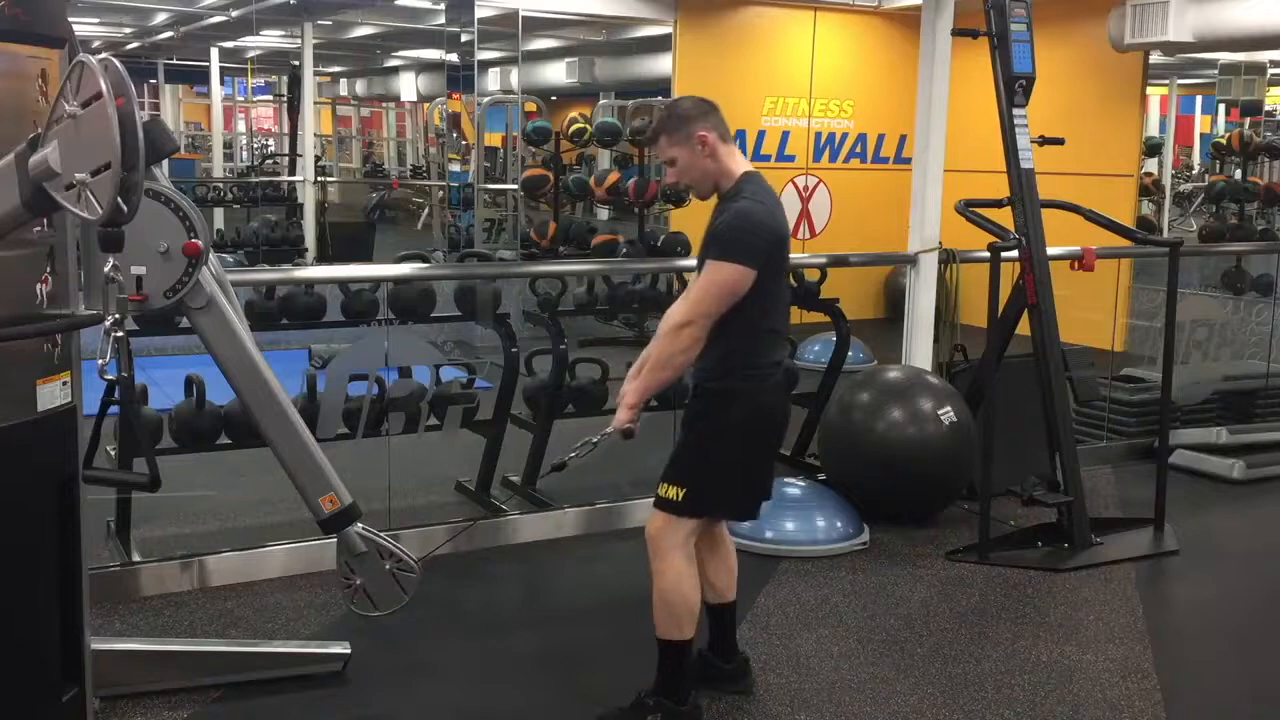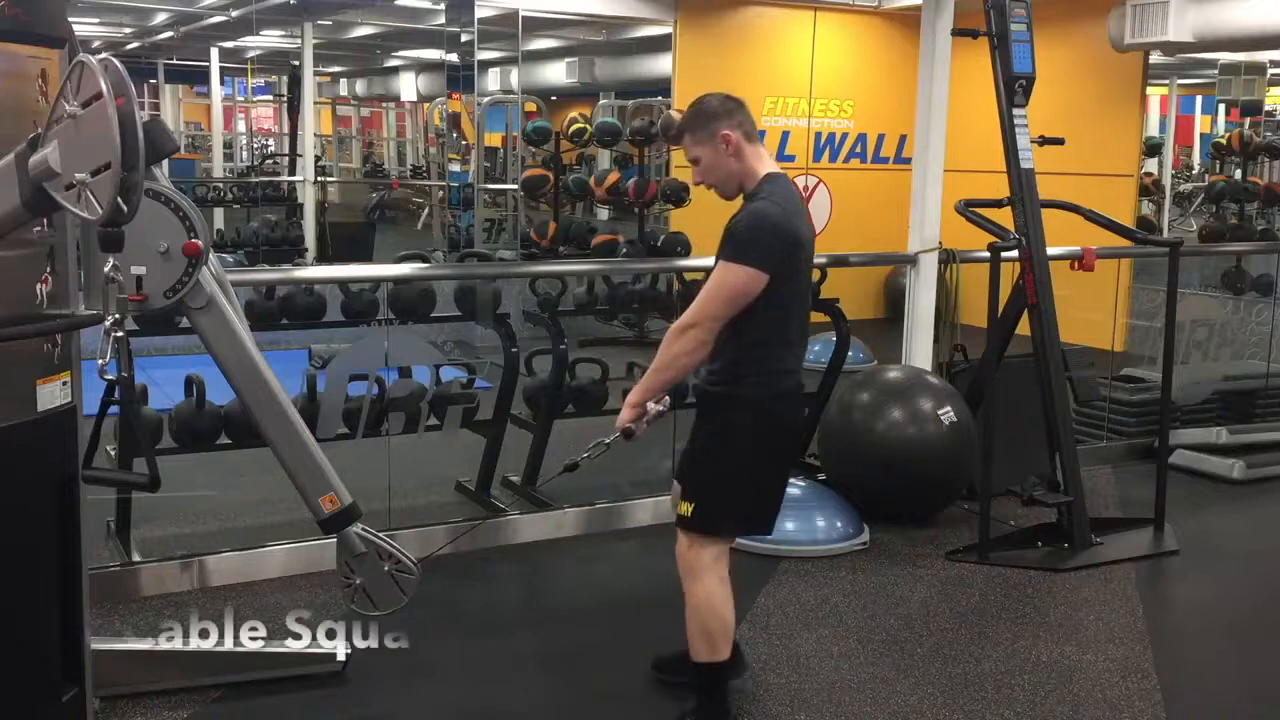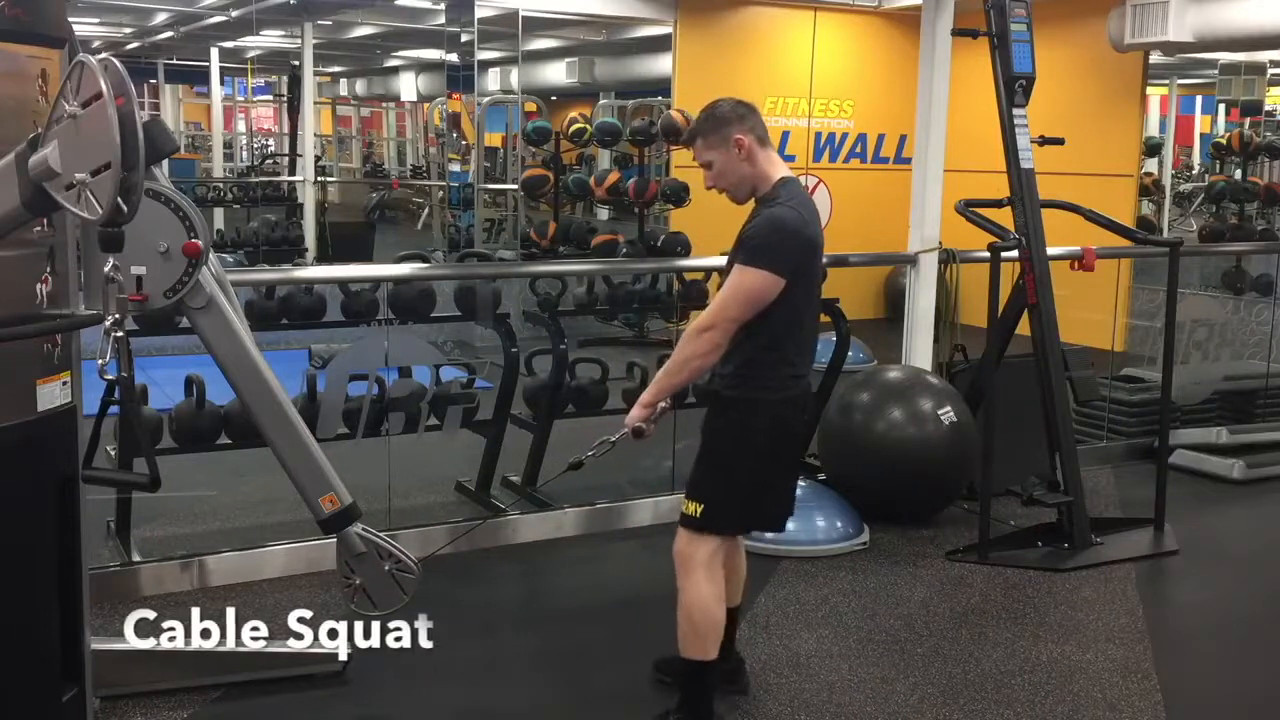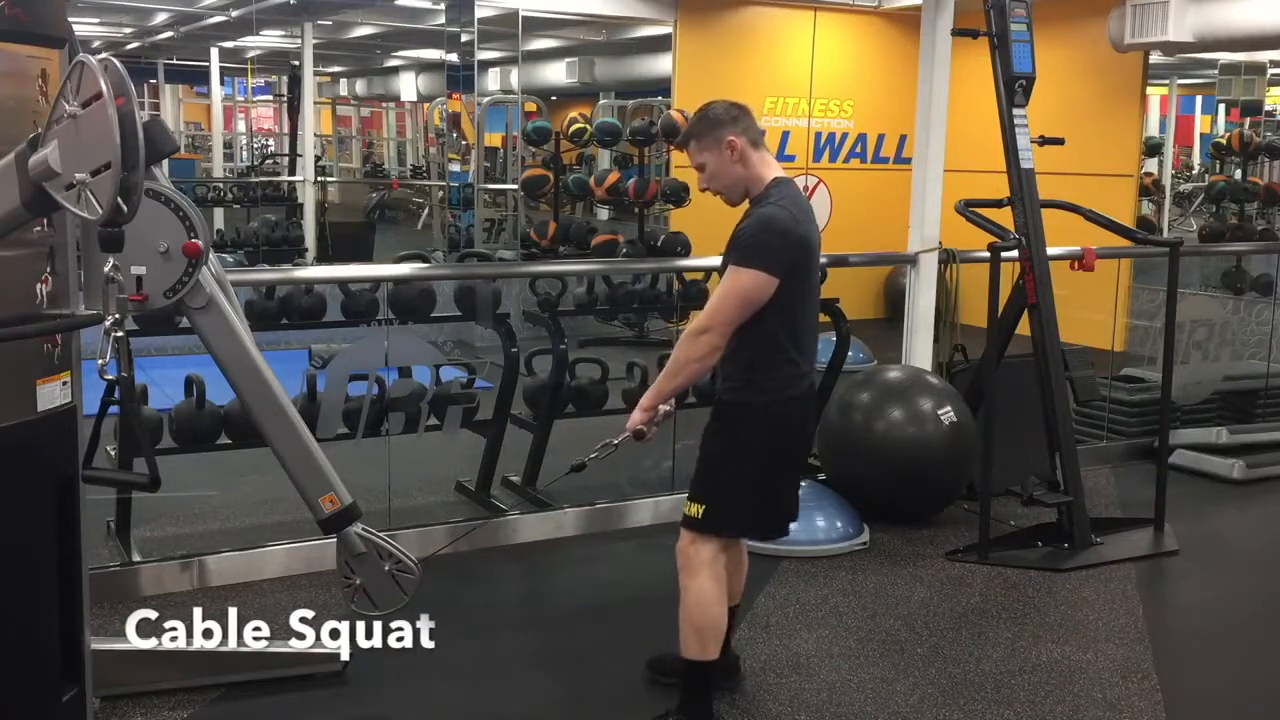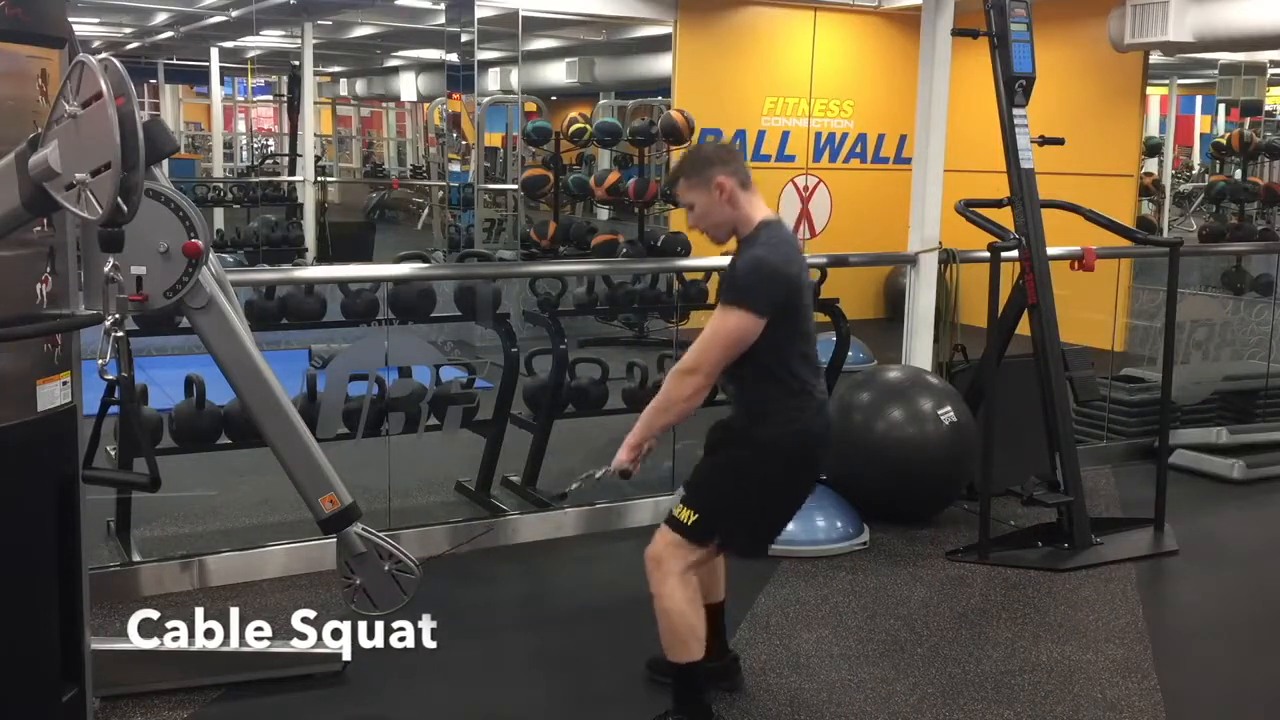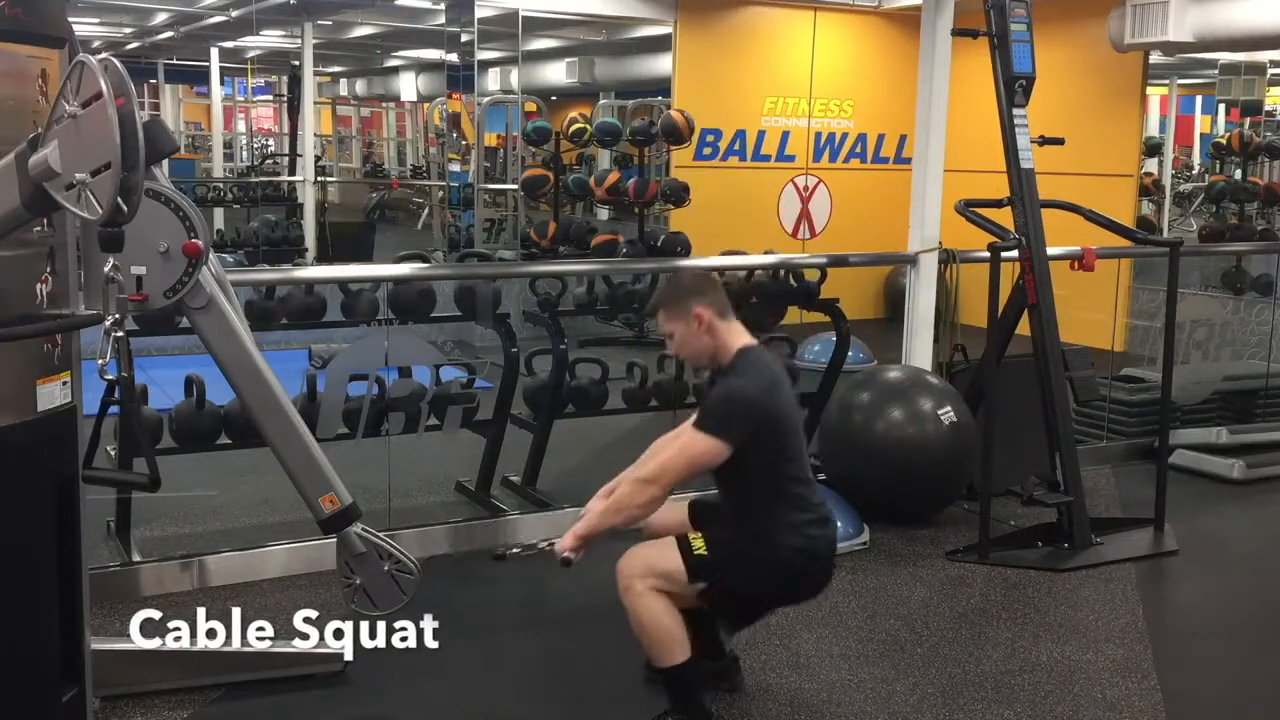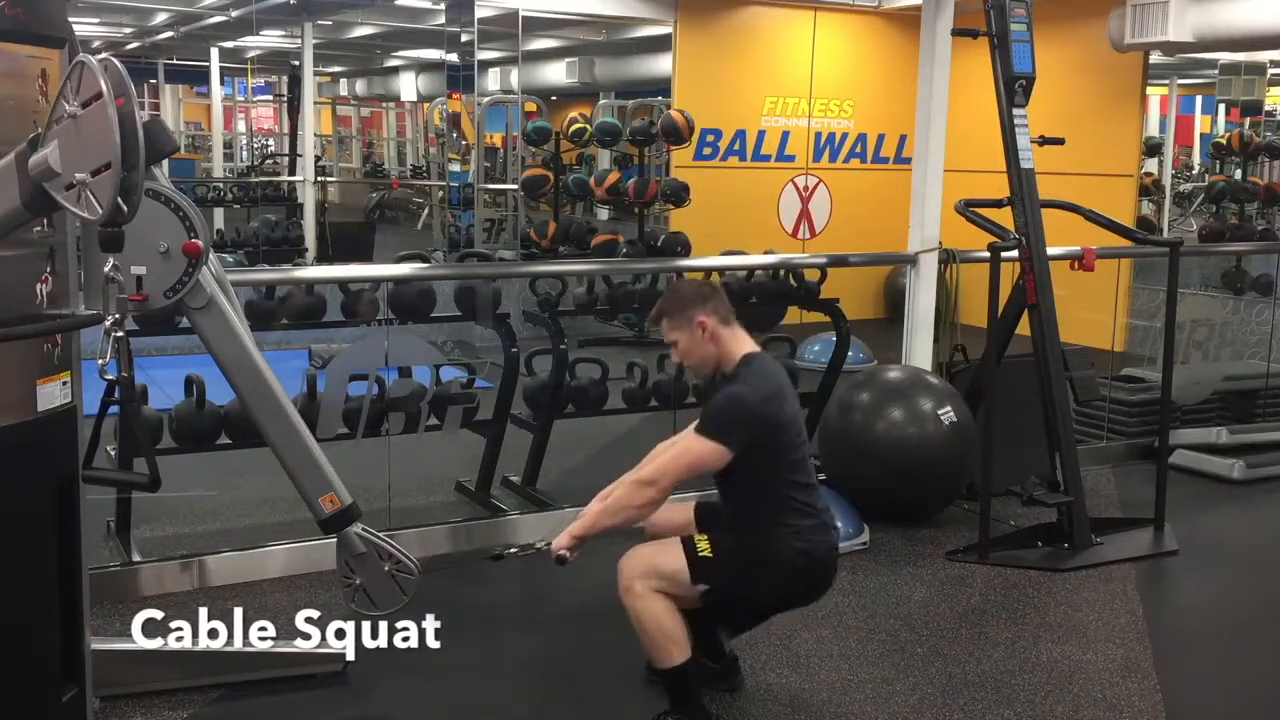
dt=0.4s
person 1, frame 1
left shoulder: (746, 216)
right shoulder: (740, 204)
left elbow: (693, 326)
right elbow: (688, 303)
left wrist: (637, 399)
right wrist: (636, 372)
left hip: (740, 399)
right hip: (734, 392)
left knee: (667, 531)
right knee: (705, 523)
right ankle: (725, 658)
person 1, frame 2
left shoulder: (762, 219)
right shoulder: (777, 203)
left elbow: (698, 327)
right elbow: (714, 322)
left wrist: (639, 398)
right wrist: (659, 386)
left hip: (748, 406)
right hip: (752, 396)
left knee: (699, 552)
right knee: (692, 506)
right ankle: (718, 652)
person 1, frame 3
left shoulder: (779, 223)
right shoulder: (784, 208)
left elbow: (713, 329)
right elbow: (727, 322)
left wrist: (650, 398)
right wrist: (667, 387)
left hip: (759, 408)
right hip: (759, 399)
left knee: (695, 552)
right knee: (723, 533)
right ankle: (721, 658)
person 1, frame 4
left shoulder: (769, 223)
right shoulder: (783, 206)
left elbow: (710, 332)
left wrist: (651, 402)
right wrist: (669, 392)
left hip: (762, 409)
right hip: (770, 400)
left knee: (698, 550)
right knee: (724, 535)
right ankle: (715, 656)
person 1, frame 5
left shoulder: (759, 263)
right shoulder: (769, 244)
left elbow: (697, 371)
right elbow: (710, 359)
left wrist: (638, 438)
right wrist: (654, 420)
left hip: (776, 437)
right hip: (779, 424)
left knee: (669, 556)
right knee: (702, 536)
right ankle: (714, 657)
person 1, frame 6
left shoulder: (742, 392)
right shoulder: (747, 365)
left elbow: (656, 483)
right elbow: (677, 439)
left wrist: (583, 531)
right wrist: (610, 491)
left hip: (790, 551)
right hip: (772, 523)
left knee: (636, 572)
right knee: (660, 525)
right ankle: (712, 659)
person 1, frame 7
left shoulder: (746, 400)
right shoulder: (752, 374)
left elbow: (653, 486)
right elbow: (678, 446)
left wrist: (578, 530)
right wrist: (605, 498)
left hip: (792, 557)
right hip: (776, 531)
left knee: (637, 572)
right knee: (661, 525)
right ankle: (712, 659)
